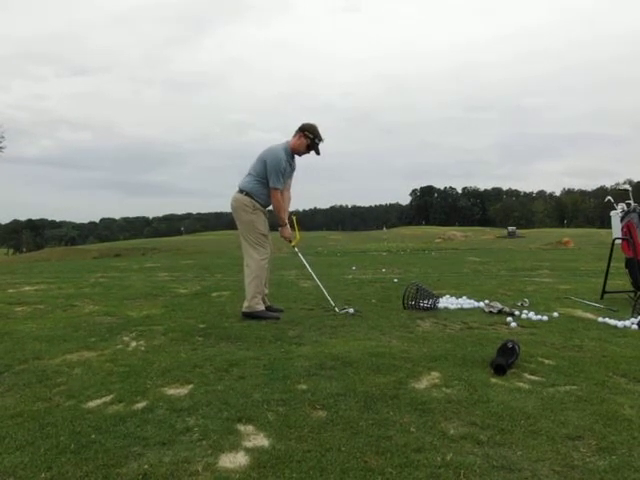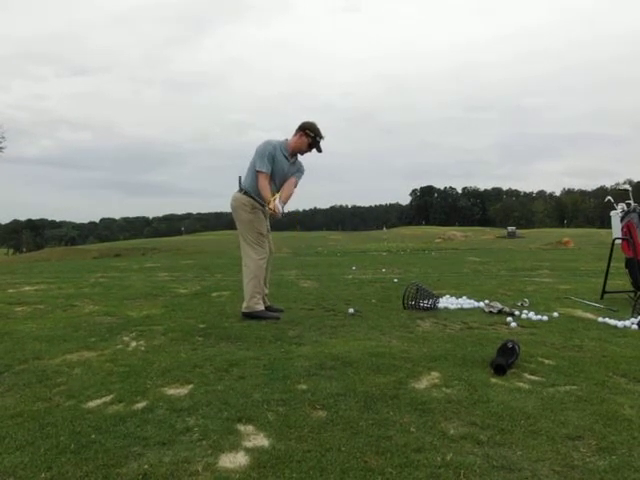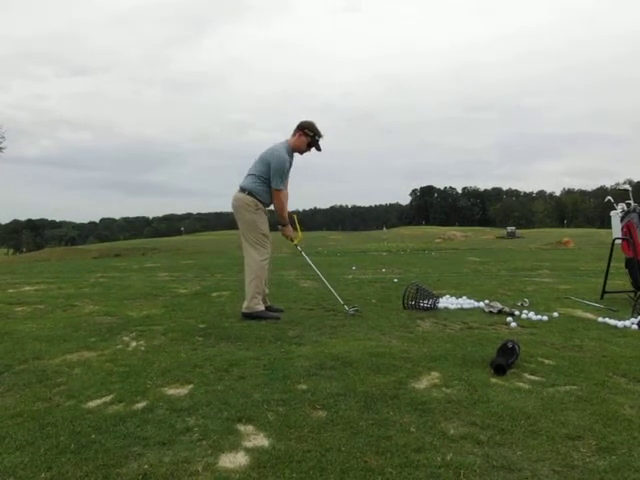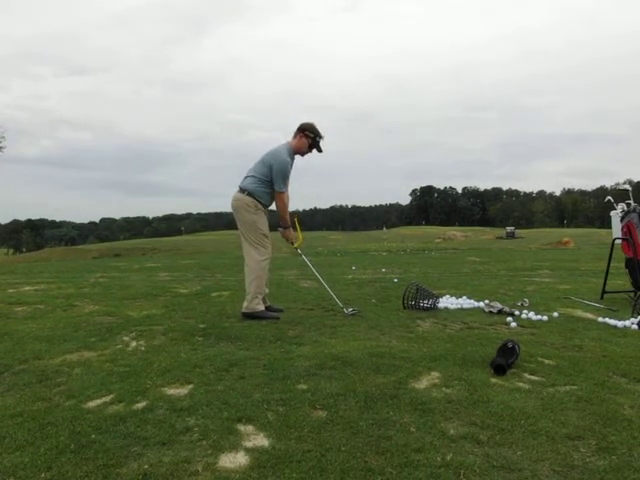
dt=0.5s
person 1, frame 1
left shoulder: (291, 161)
right shoulder: (277, 155)
left elbow: (285, 192)
right elbow: (275, 194)
left wrist: (286, 222)
right wrist: (283, 224)
left hip: (255, 206)
right hip: (247, 204)
left knee: (264, 253)
right knee: (257, 254)
left ankle: (260, 301)
right ankle: (252, 306)
person 1, frame 2
left shoulder: (298, 167)
right shoulder: (269, 147)
left elbow: (289, 187)
right elbow: (262, 180)
left wrist: (279, 204)
right wrist: (270, 202)
left hip: (259, 206)
right hip: (247, 202)
left knee: (266, 253)
right knee: (256, 254)
left ankle: (261, 301)
right ankle: (252, 306)
person 1, frame 3
left shoulder: (287, 156)
right shoulder: (280, 156)
left elbow: (283, 191)
right elbow: (277, 195)
left wrist: (285, 221)
right wrist: (284, 224)
left hip: (252, 203)
right hip: (249, 203)
left knee: (262, 253)
right knee: (259, 254)
left ankle: (260, 301)
right ankle: (252, 307)
person 1, frame 4
left shoulder: (285, 155)
right shoulder: (282, 158)
left elbow: (283, 194)
right elbow: (280, 198)
left wrist: (286, 224)
right wrist: (286, 227)
left hip: (251, 204)
right hip: (248, 203)
left knee: (261, 253)
right knee: (259, 254)
left ankle: (260, 301)
right ankle: (252, 306)
